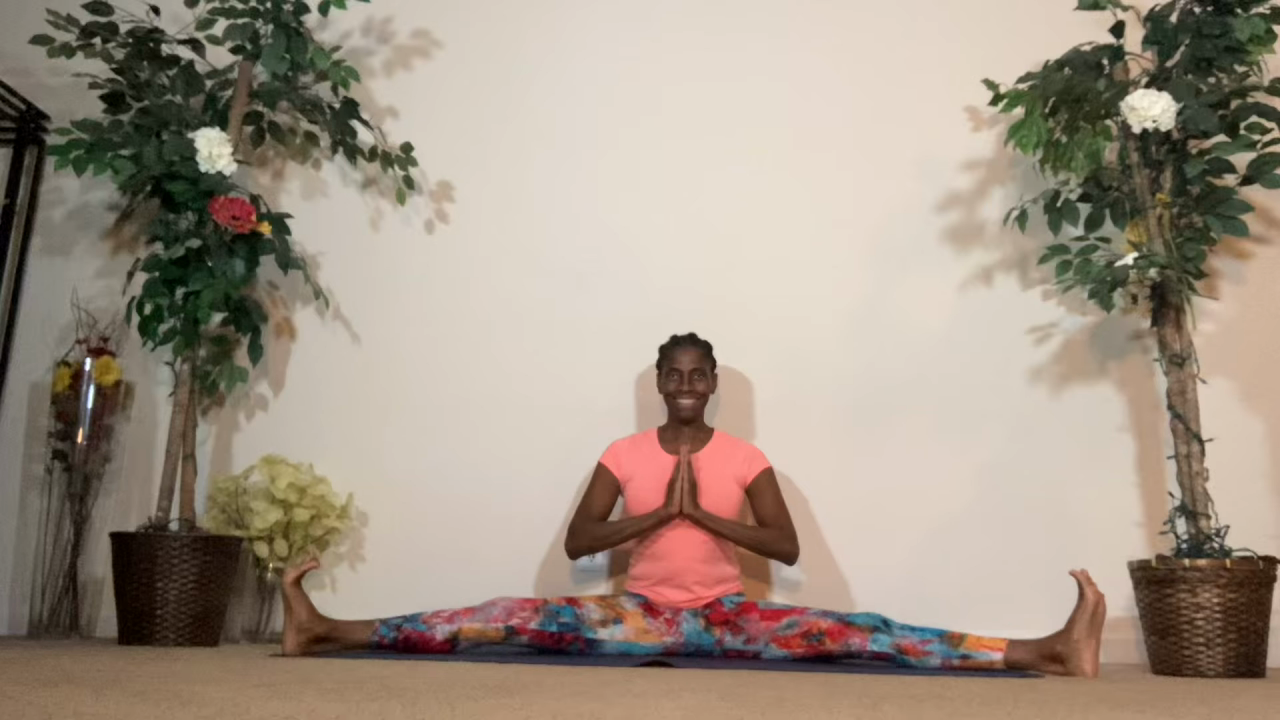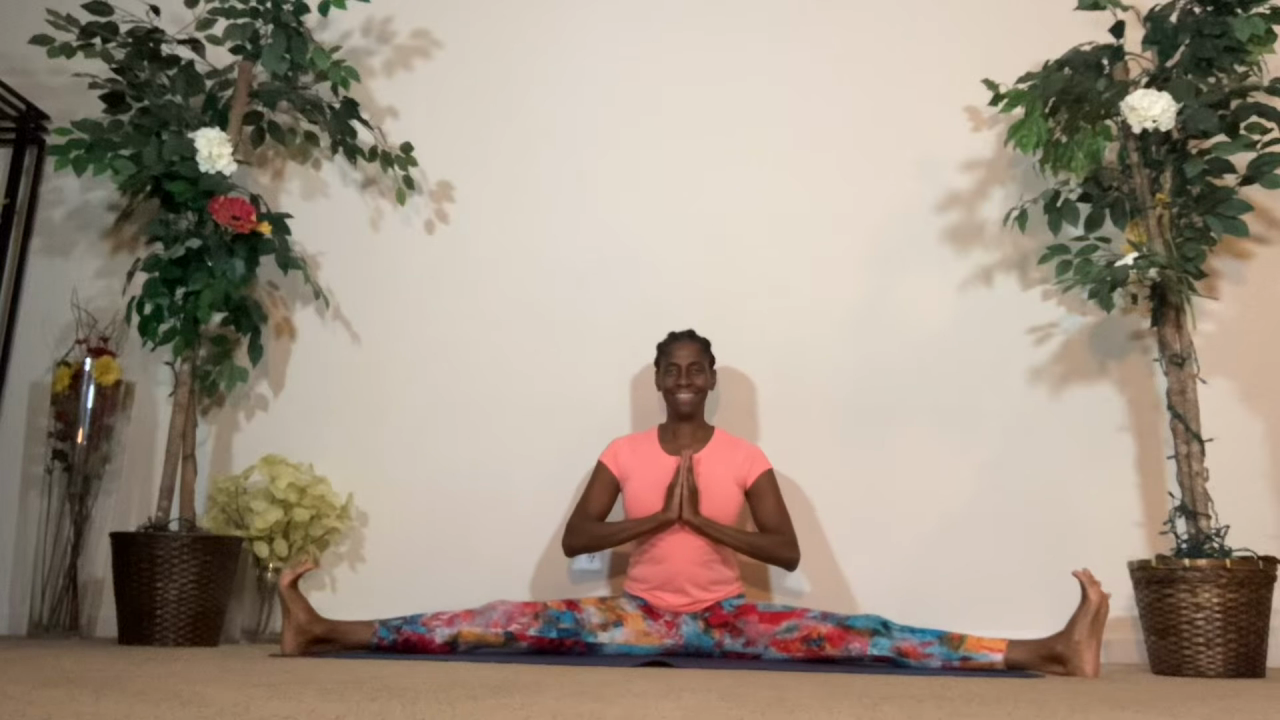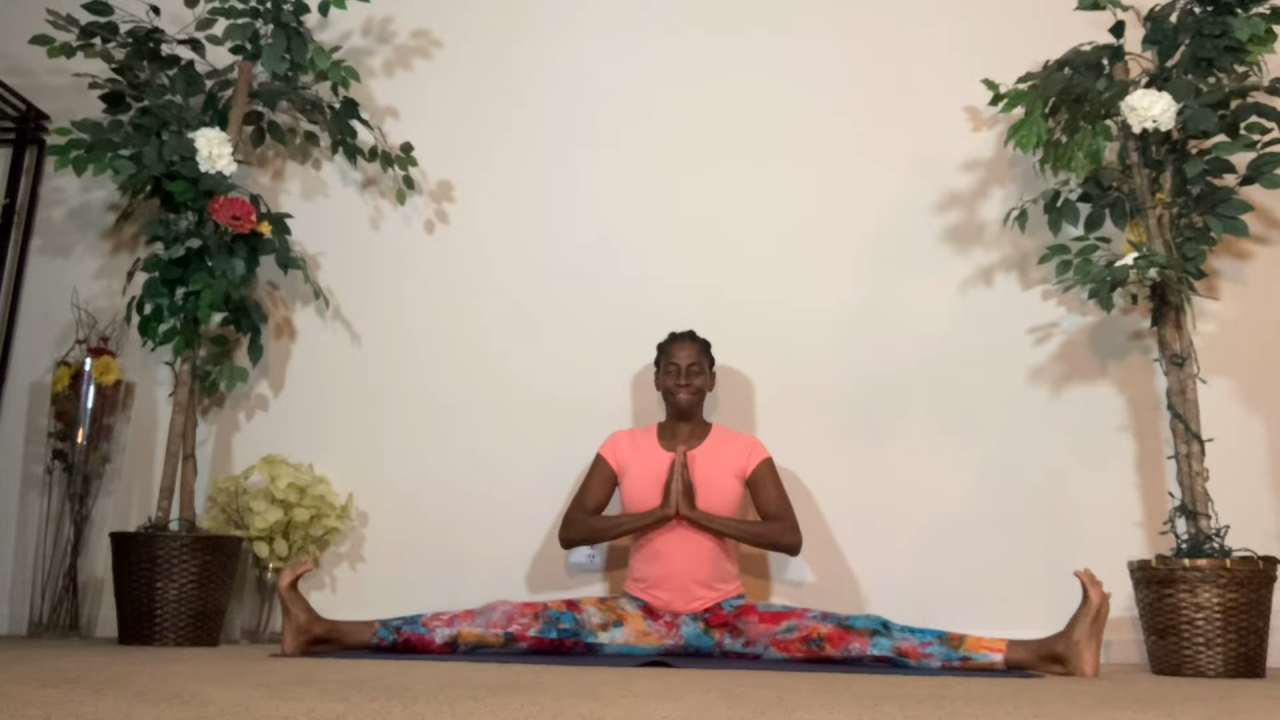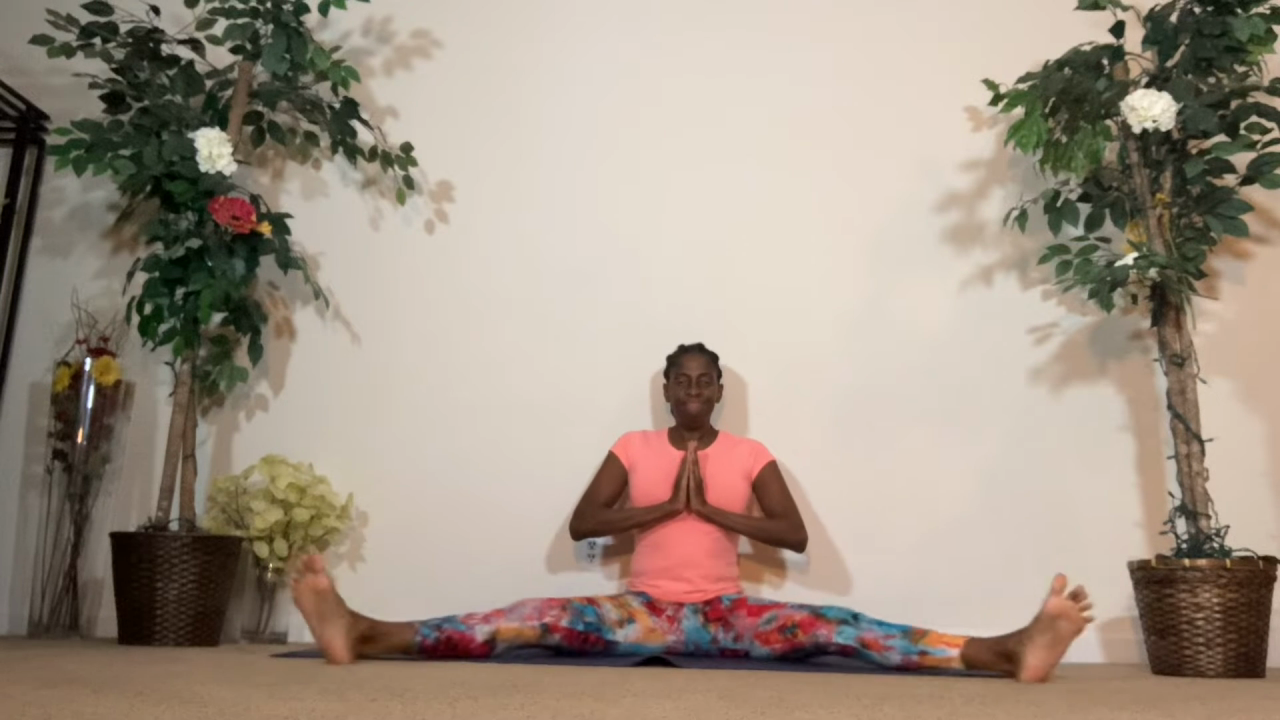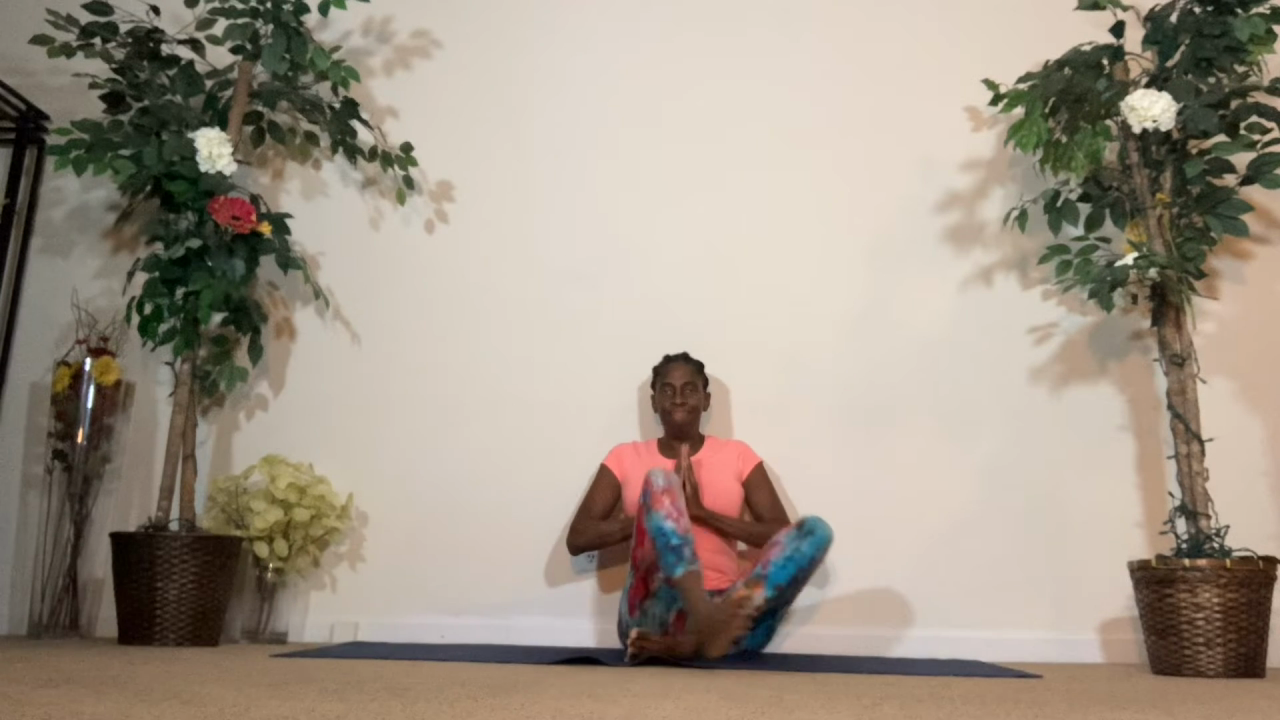
dt=1s
person 1, frame 1
left shoulder: (744, 457)
right shoulder: (623, 454)
left elbow: (787, 545)
right elbow: (576, 541)
left wrist: (701, 512)
right wrist: (659, 514)
left hip: (728, 616)
right hip: (639, 616)
left knee: (857, 634)
right knee: (514, 618)
left ankle: (1048, 652)
right ankle: (325, 630)
person 1, frame 2
left shoulder: (745, 458)
right shoulder: (623, 453)
left elbow: (787, 552)
right elbow: (574, 538)
left wrist: (702, 519)
right wrist: (659, 515)
left hip: (727, 618)
right hip: (638, 616)
left knee: (856, 637)
right knee: (513, 623)
left ankle: (1046, 651)
right ankle: (324, 630)
person 1, frame 3
left shoulder: (745, 451)
right shoulder: (621, 448)
left elbow: (789, 537)
right elbow: (570, 532)
left wrist: (700, 513)
right wrist: (655, 512)
left hip: (727, 618)
right hip: (636, 617)
left knee: (860, 636)
right knee: (508, 622)
left ankle: (1047, 651)
right ankle: (325, 630)
person 1, frame 4
left shoulder: (749, 454)
right shoulder: (633, 447)
left elbow: (797, 535)
right elbow: (581, 523)
left wrist: (710, 508)
right wrist: (667, 504)
left hip: (728, 613)
right hip: (644, 613)
left knee: (836, 625)
right knee: (540, 614)
left ankle: (1002, 652)
right ankle: (369, 635)
person 1, frame 5
left shoulder: (738, 456)
right shoulder: (625, 458)
left elbow: (782, 537)
right elbow: (577, 538)
left wrist: (701, 513)
right wrist: (655, 510)
left hip: (724, 607)
right hip: (651, 615)
left knee: (815, 531)
right knee: (658, 481)
left ankle: (687, 641)
